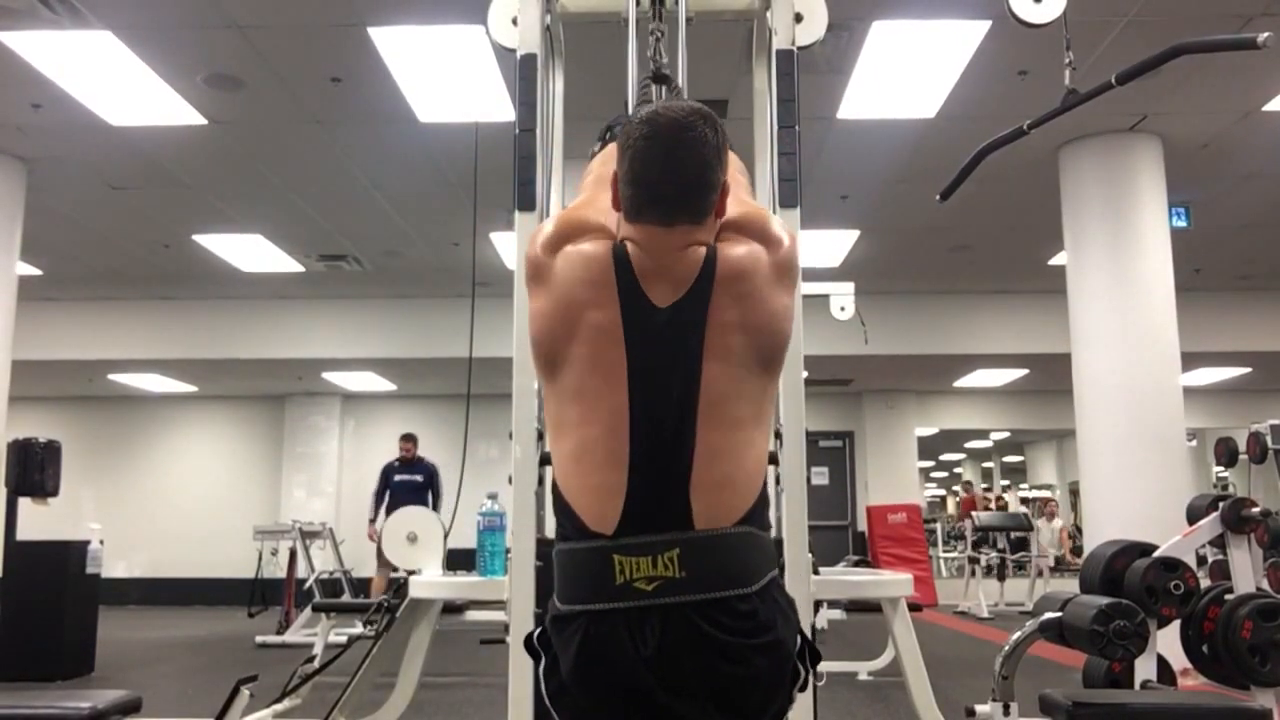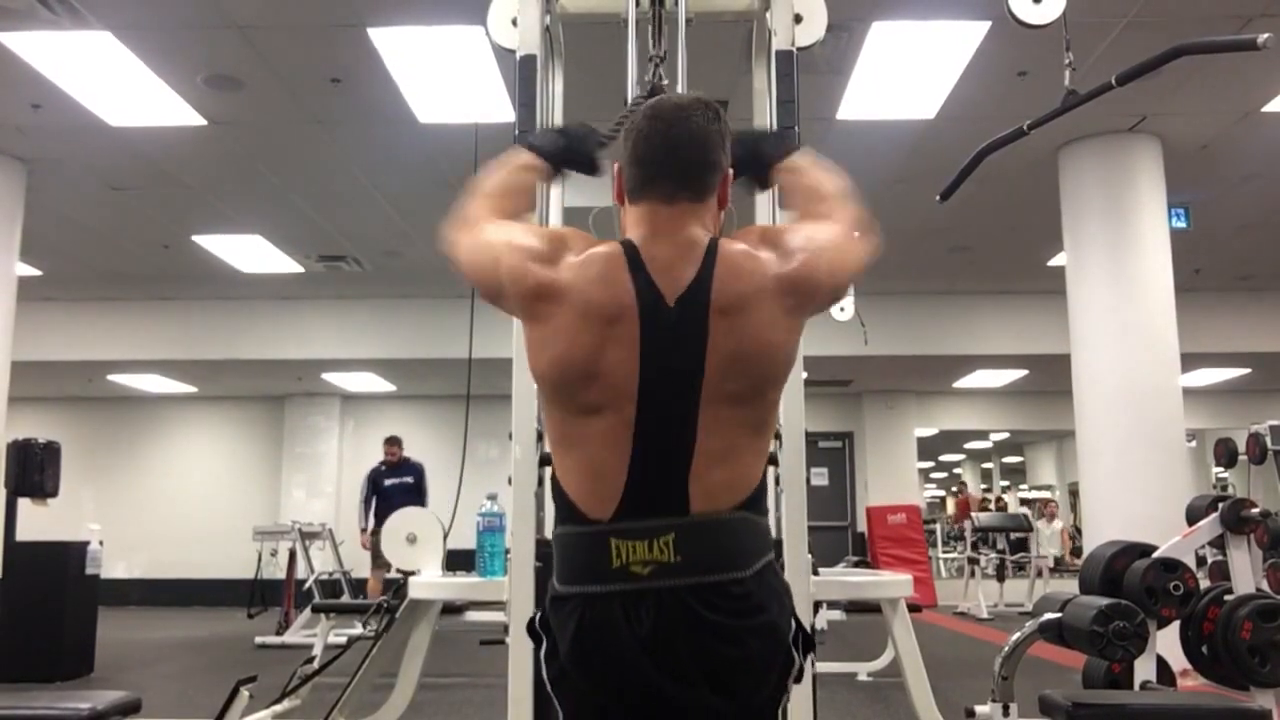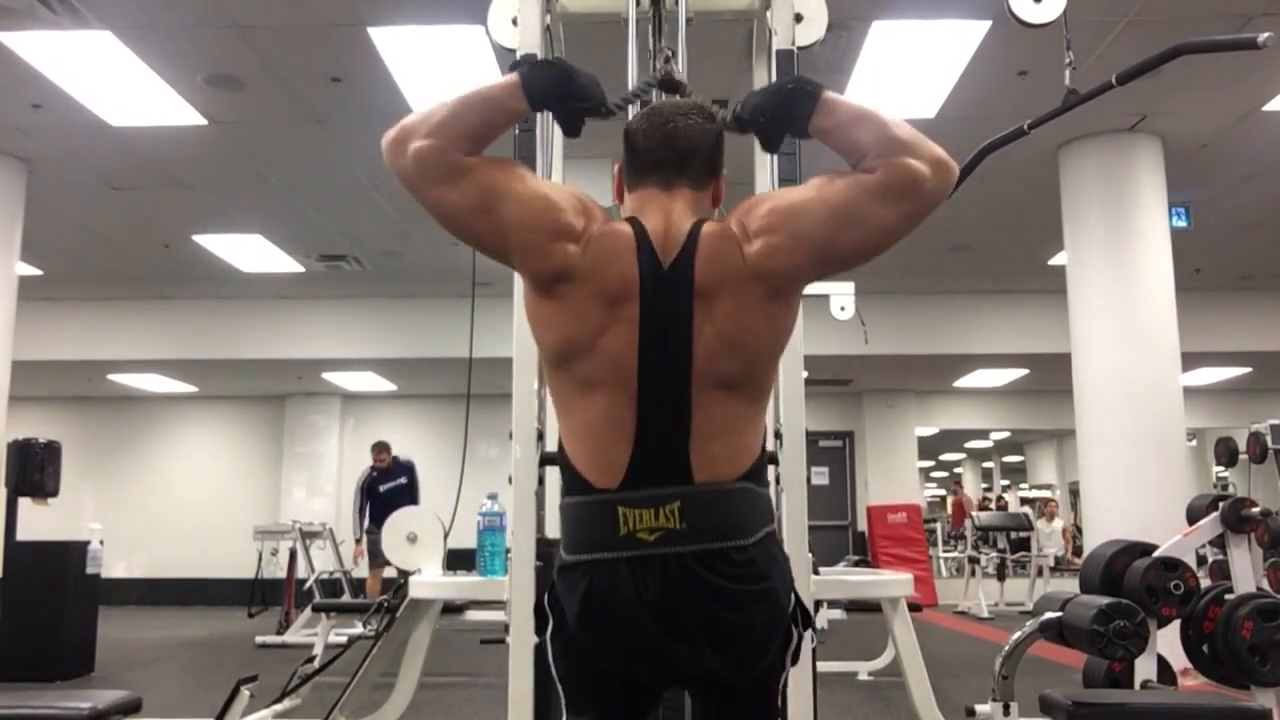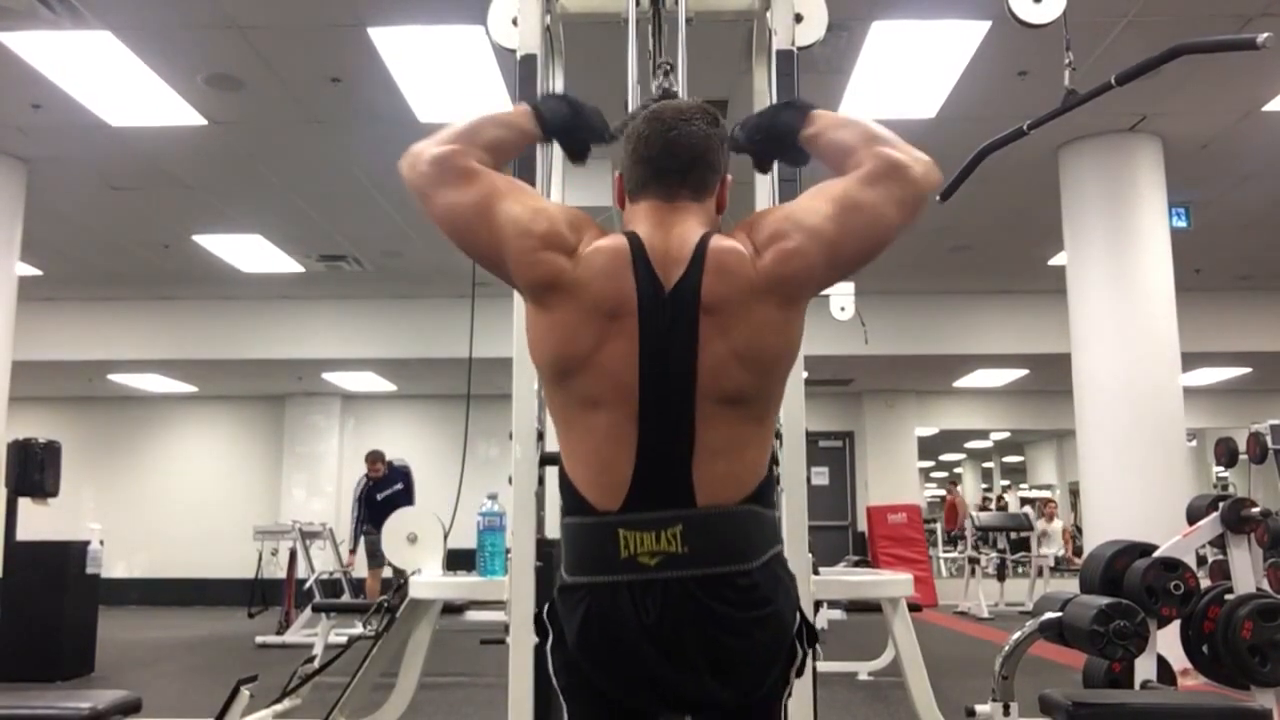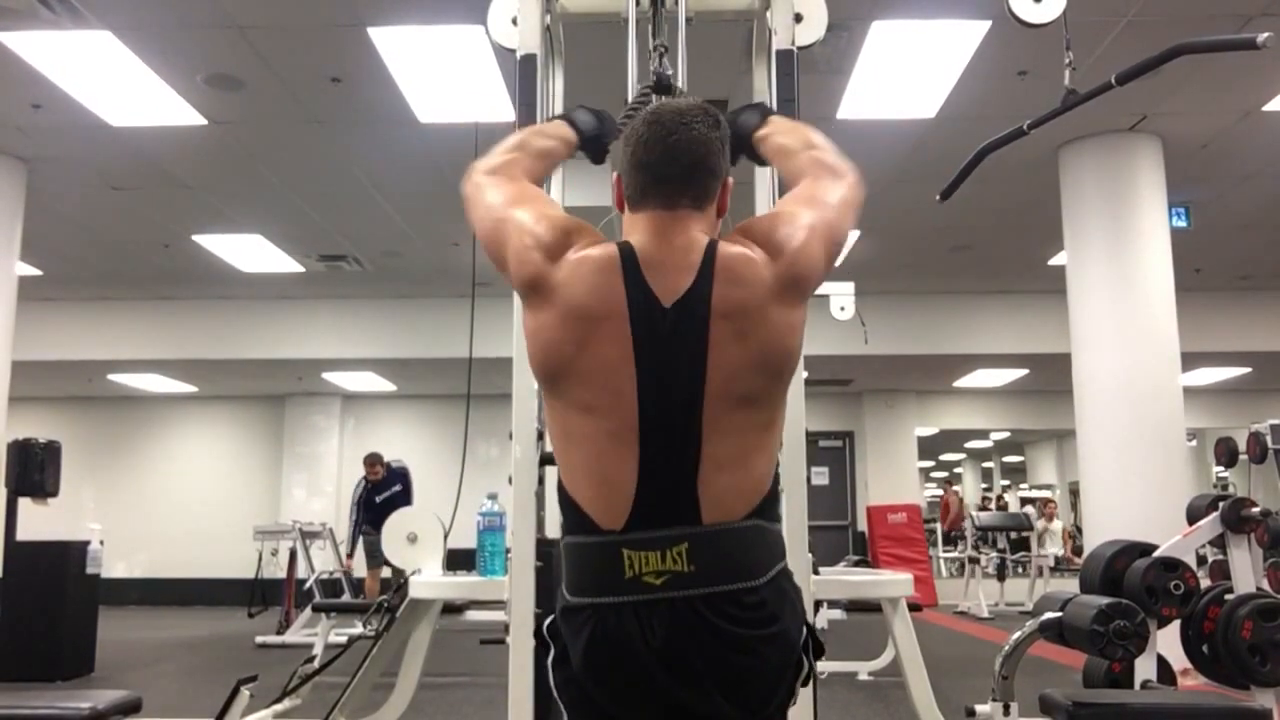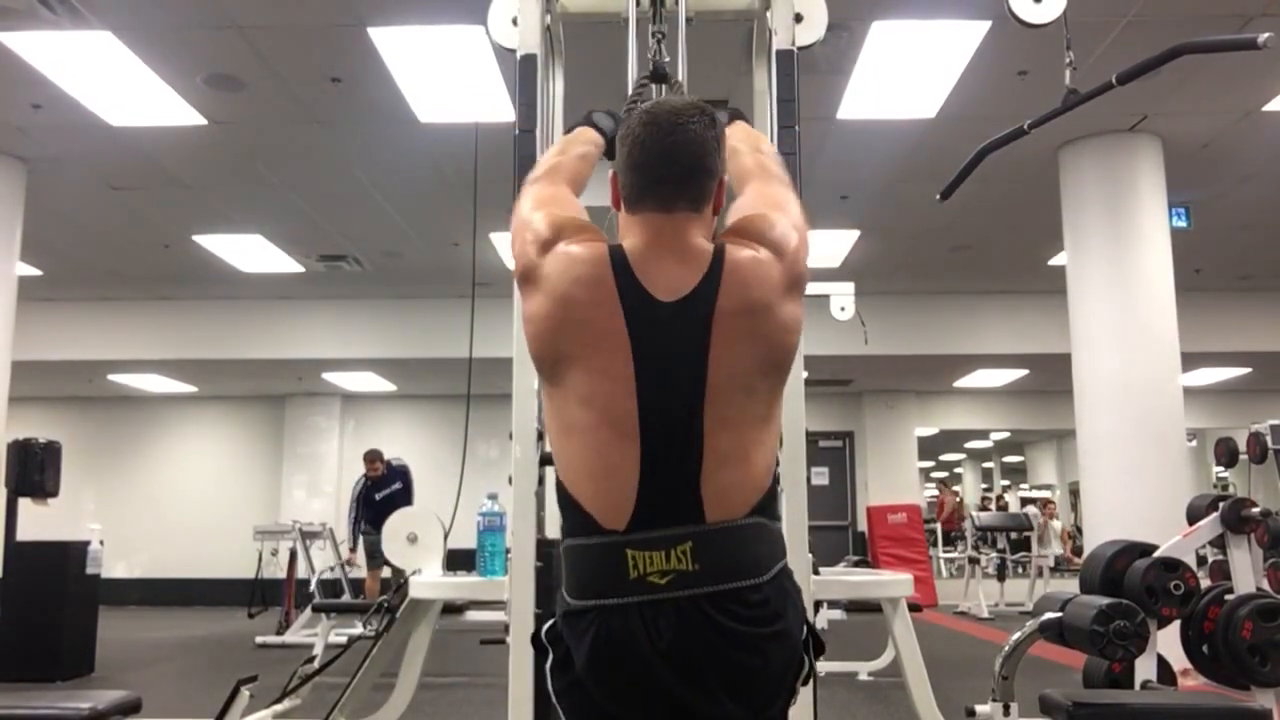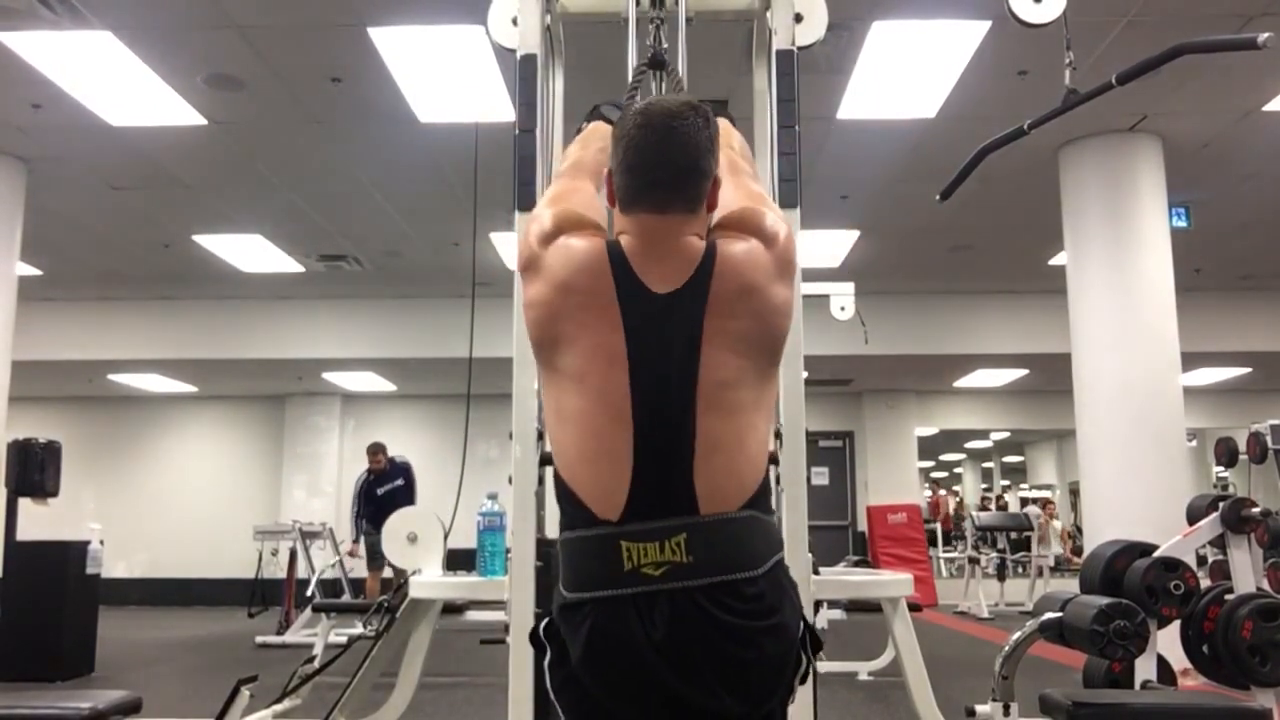
dt=0.2s
person 1, frame 1
left shoulder: (561, 269)
right shoulder: (761, 265)
left elbow: (595, 192)
right elbow: (731, 186)
left wrist: (616, 143)
right wrist: (708, 143)
left hip: (597, 632)
right hip: (740, 625)
person 1, frame 2
left shoulder: (552, 278)
right shoulder: (776, 275)
left elbow: (465, 226)
right elbow: (853, 226)
left wrist: (540, 151)
right wrist: (783, 155)
left hip: (595, 617)
right hip: (736, 610)
person 1, frame 3
left shoulder: (565, 250)
right shoulder: (764, 250)
left elbow: (412, 151)
right elbow: (925, 172)
left wrist: (532, 84)
right wrist: (808, 103)
left hip: (601, 587)
right hip: (737, 578)
person 1, frame 4
left shoulder: (560, 266)
right shoulder: (772, 266)
left elbow: (431, 166)
right elbow: (903, 170)
left wrist: (543, 116)
right wrist: (798, 123)
left hip: (603, 609)
right hip: (741, 603)
person 1, frame 5
left shoulder: (555, 273)
right shoulder: (773, 271)
left elbow: (489, 176)
right elbow: (831, 173)
left wrist: (574, 127)
right wrist: (759, 125)
left hip: (605, 628)
right hip: (745, 622)
person 1, frame 6
left shoulder: (555, 269)
right shoulder: (770, 269)
left elbow: (548, 180)
right elbow: (764, 176)
left wrist: (595, 130)
right wrist: (731, 124)
left hip: (606, 629)
right hip: (747, 622)
person 1, frame 7
left shoulder: (557, 261)
right shoulder: (760, 259)
left elbow: (574, 175)
right elbow: (737, 171)
left wrist: (603, 122)
right wrist: (714, 120)
left hip: (604, 624)
right hip: (742, 615)
